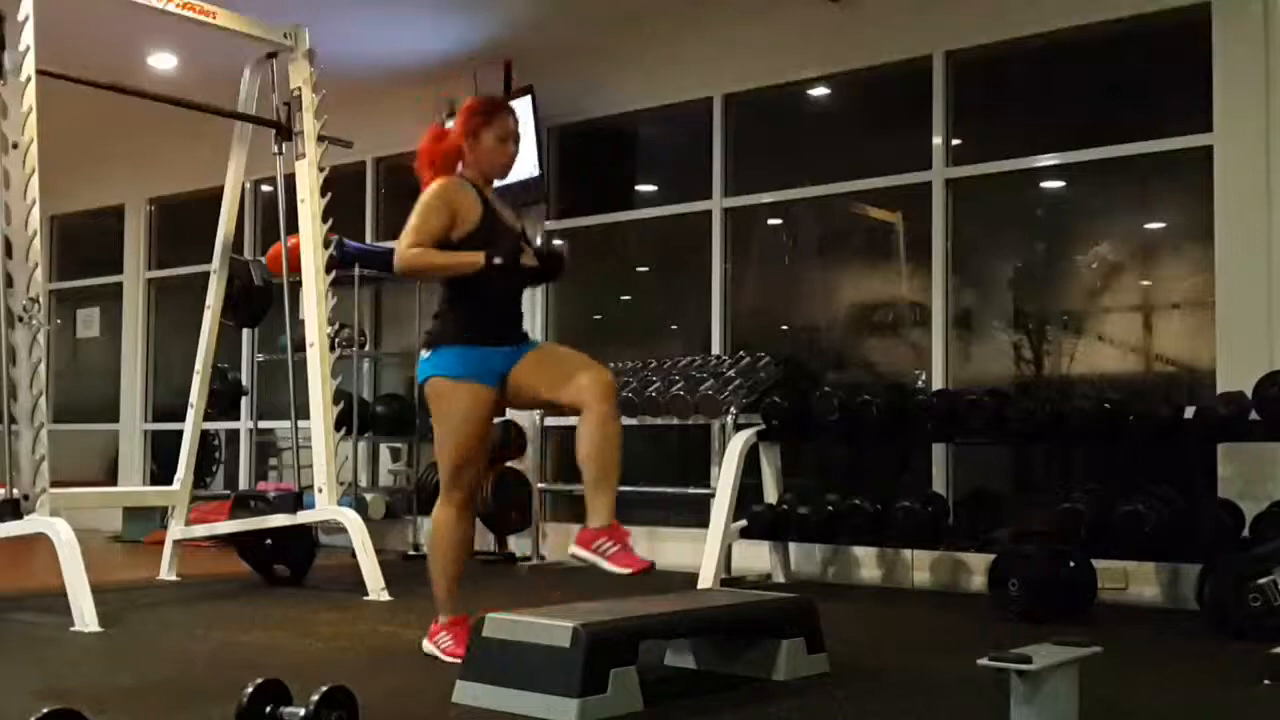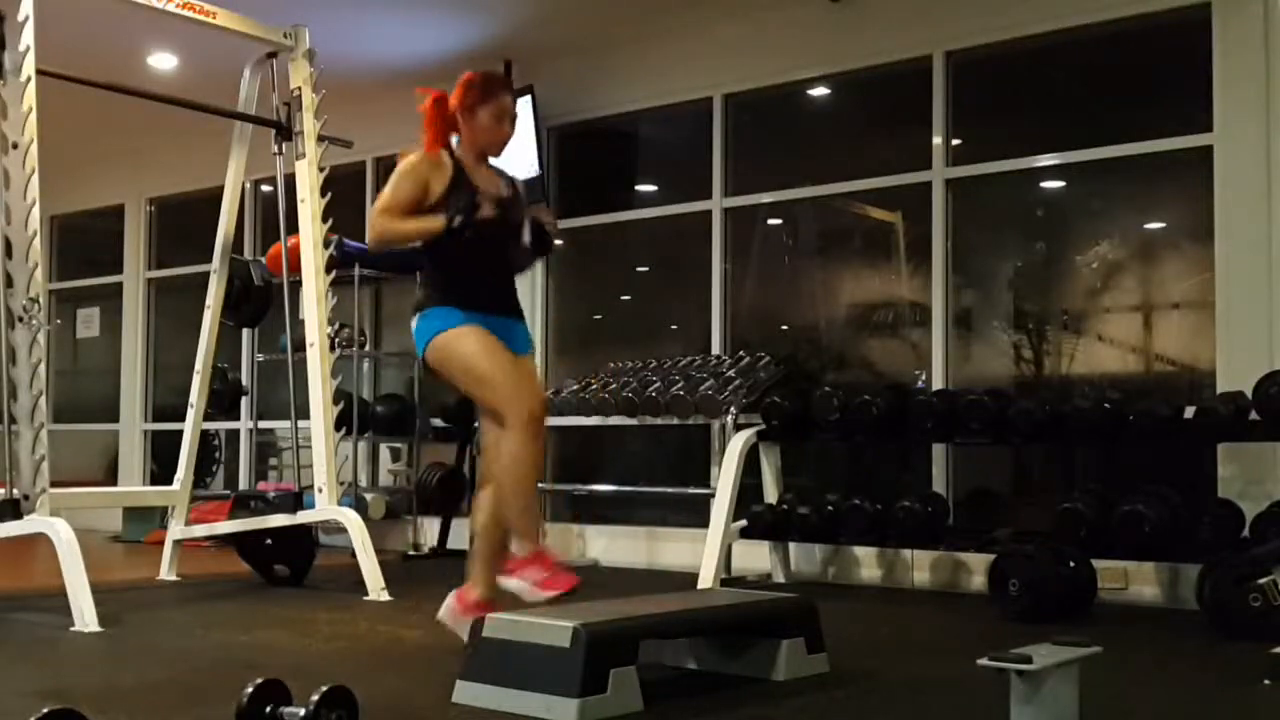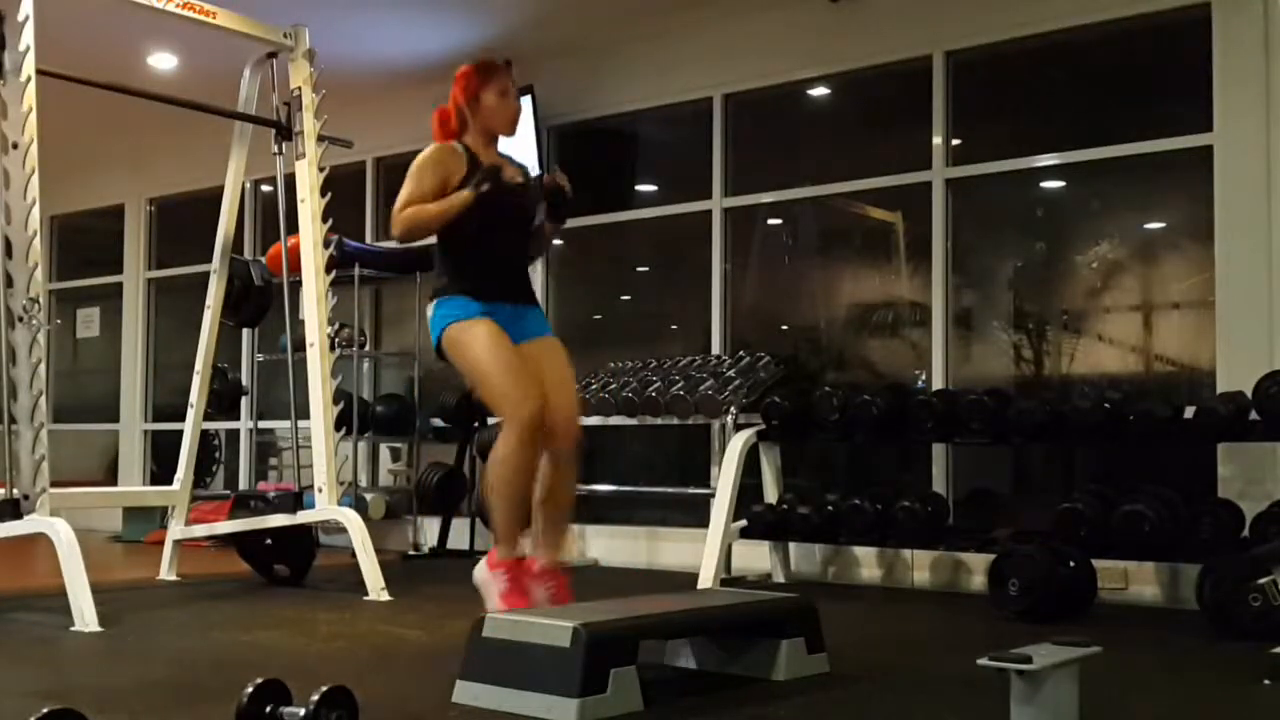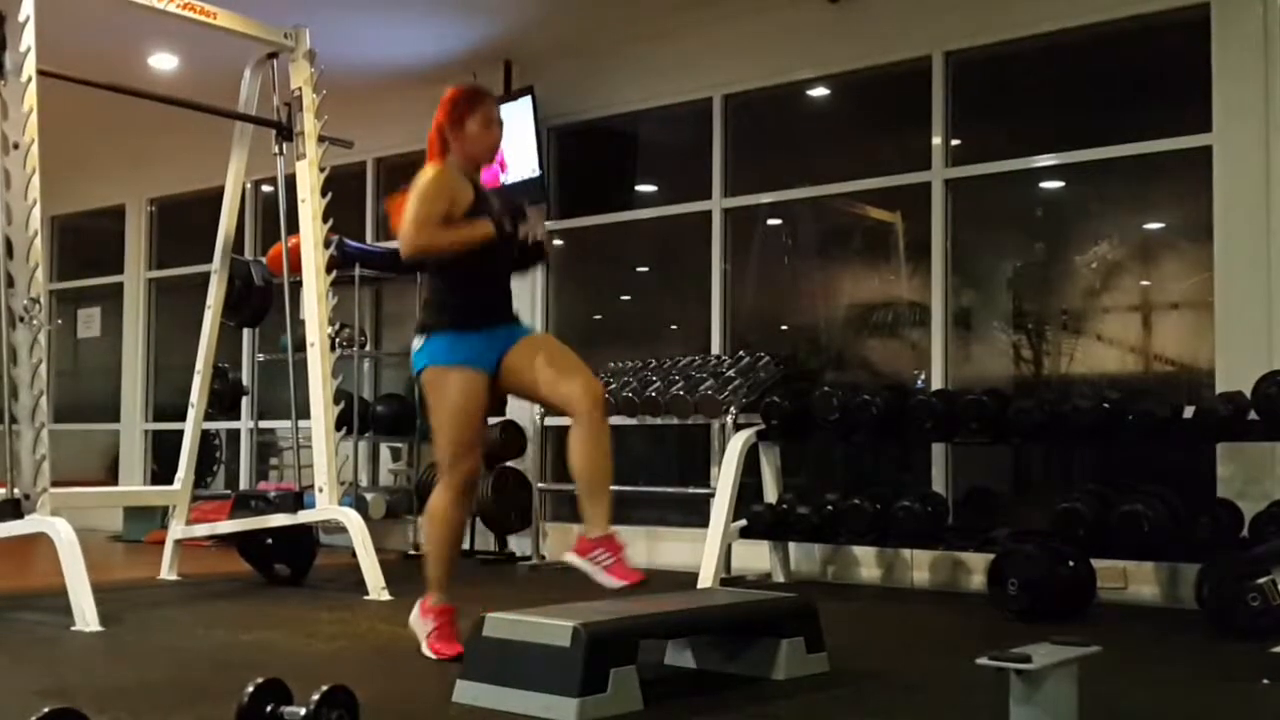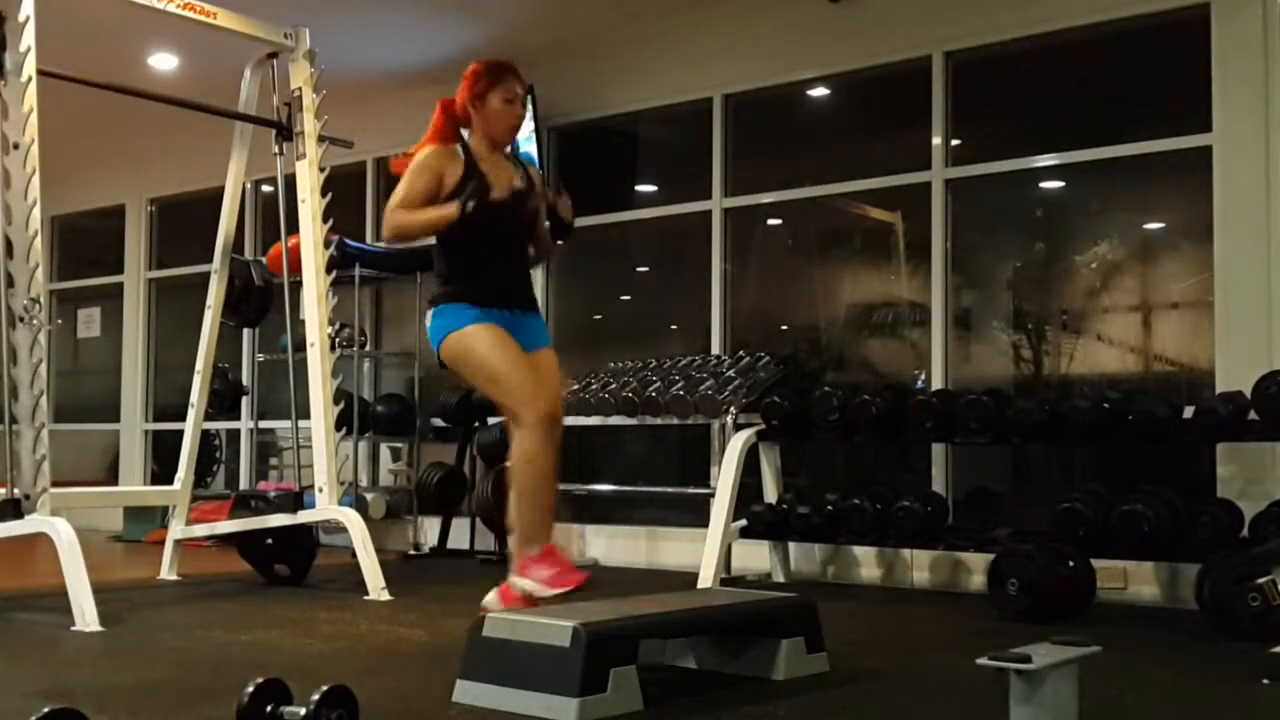
dt=1s
person 1, frame 1
left shoulder: (501, 207)
right shoulder: (448, 192)
right elbow: (407, 257)
left wrist: (535, 266)
right wrist: (490, 259)
left hip: (513, 347)
right hip: (459, 351)
left knee: (598, 388)
right knee: (460, 486)
left ankle: (601, 531)
right ankle: (447, 624)
person 1, frame 2
left shoulder: (506, 187)
right shoulder: (426, 166)
right elbow: (377, 230)
left wrist: (536, 239)
right wrist: (456, 222)
left hip: (504, 321)
right hip: (446, 318)
left knee: (508, 454)
right knee: (524, 406)
left ankle: (477, 595)
right ankle: (524, 555)
person 1, frame 3
left shoulder: (516, 171)
right shoulder: (442, 156)
right elbow: (402, 227)
left wrist: (551, 213)
right wrist: (474, 193)
left hip: (519, 310)
right hip: (464, 309)
left knee: (566, 430)
right knee: (525, 415)
left ankle: (540, 566)
right ankle: (505, 557)
person 1, frame 4
left shoulder: (494, 192)
right shoulder: (441, 178)
right elbow: (413, 243)
left wrist: (521, 252)
right wrist: (492, 228)
left hip: (505, 330)
right hip: (455, 337)
left knee: (590, 399)
right knee: (459, 478)
left ankle: (595, 539)
right ankle: (436, 608)
person 1, frame 5
left shoulder: (525, 175)
right shoulder: (440, 158)
right elbow: (391, 229)
left wrist: (557, 225)
right wrist: (463, 208)
left hip: (521, 316)
right hip: (461, 314)
left knee: (542, 438)
right knee: (540, 409)
left ankle: (513, 592)
right ankle: (532, 557)
